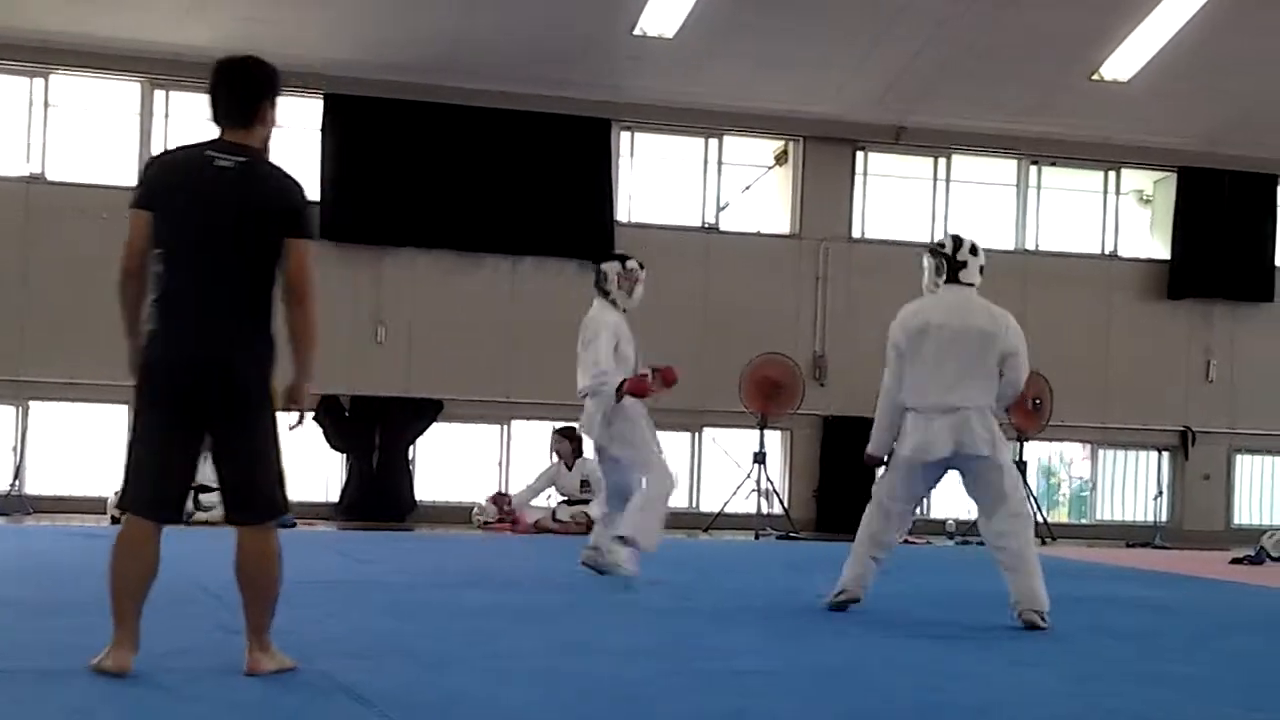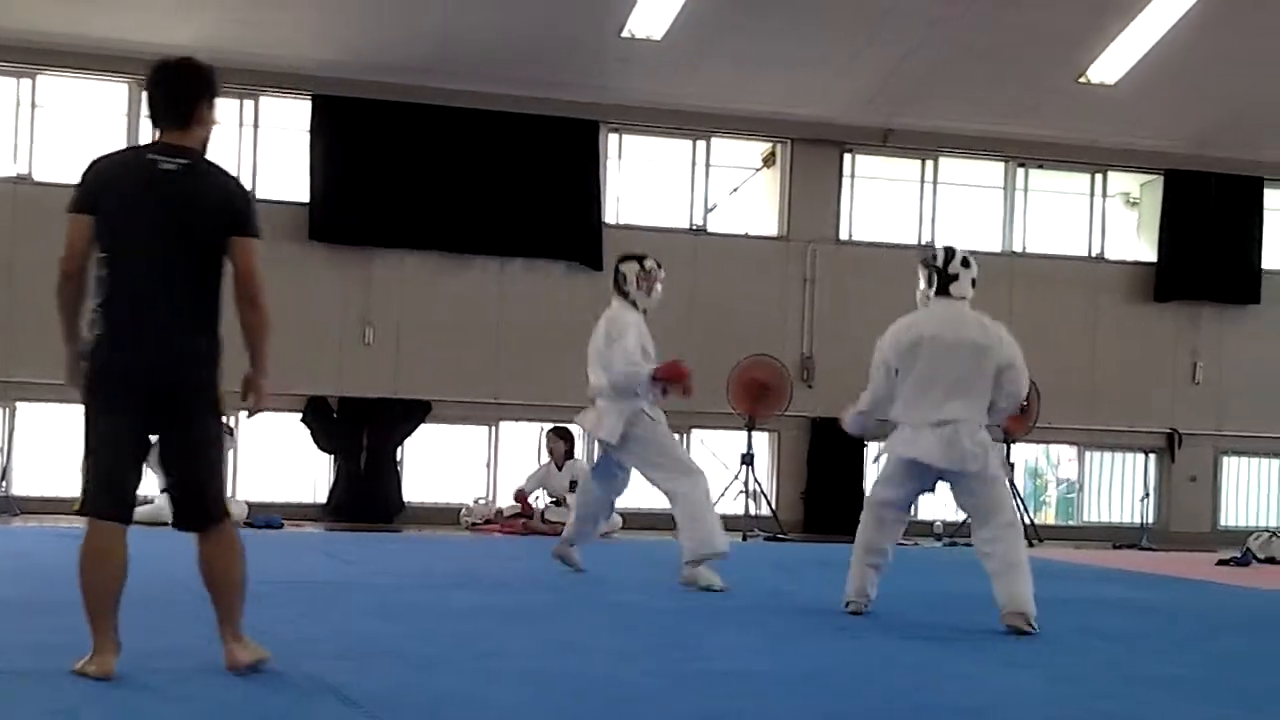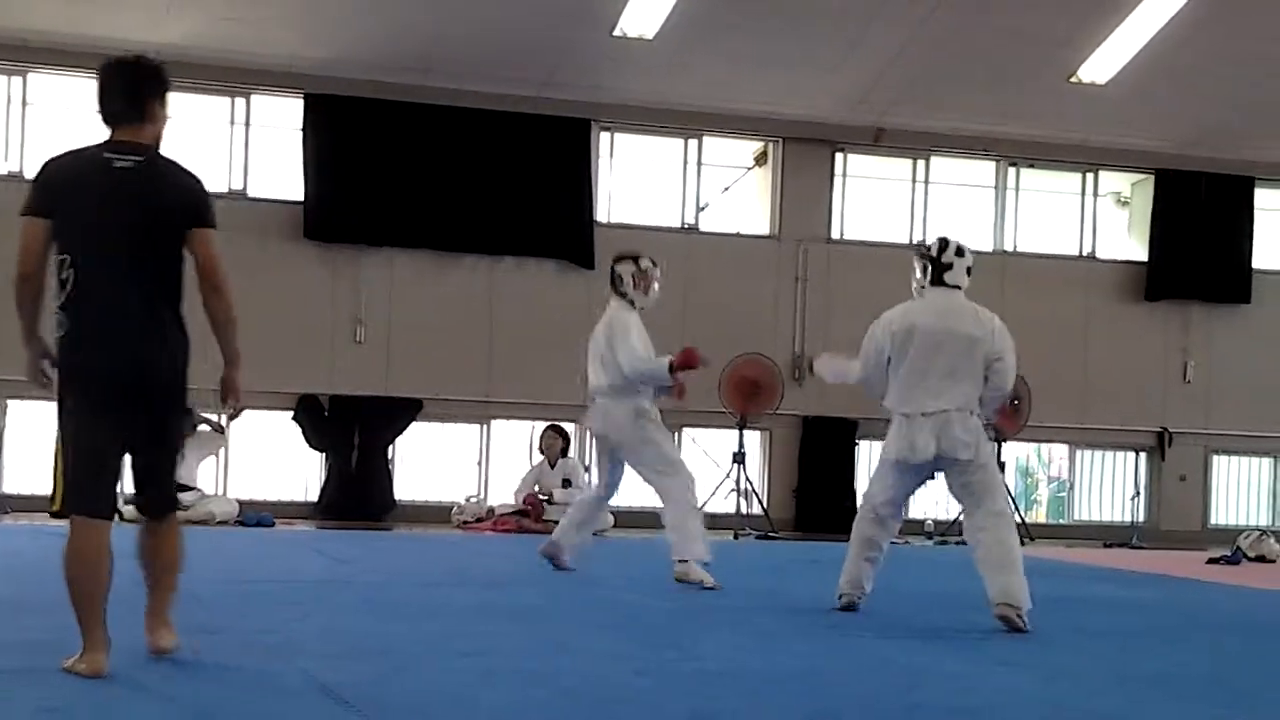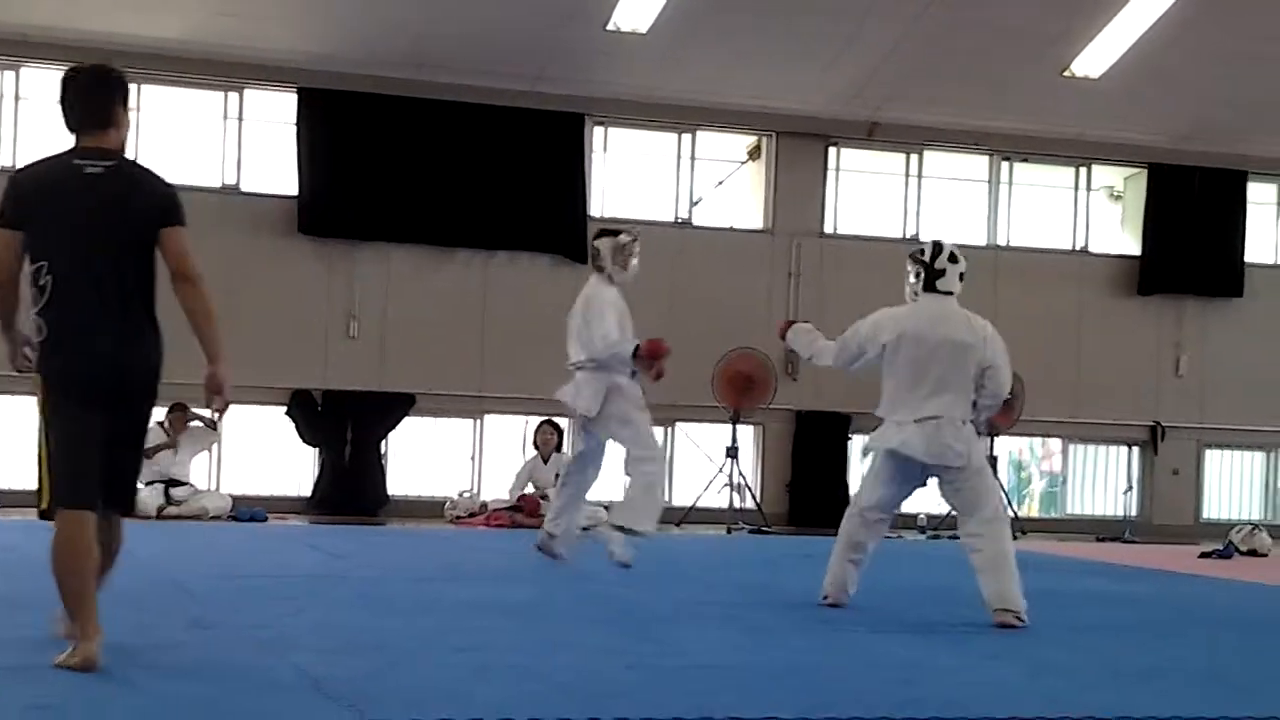
dt=0.2s
person 1, frame 1
left shoulder: (164, 172)
right shoulder: (282, 191)
left elbow: (132, 267)
right elbow: (298, 295)
left wrist: (137, 340)
right wrist: (301, 375)
left hip: (169, 364)
right hip: (244, 370)
left knee: (143, 512)
right knee: (258, 517)
left ankle: (121, 645)
right ankle: (261, 648)
person 1, frame 2
left shoulder: (103, 175)
right shoulder: (226, 192)
left elbow: (71, 270)
right elbow: (249, 293)
left wrist: (73, 341)
right wrist: (258, 368)
left hip: (115, 366)
right hip: (191, 372)
left knee: (106, 514)
right knee: (210, 516)
left ankle: (104, 650)
right ankle: (235, 640)
person 1, frame 3
left shoulder: (59, 176)
right shoulder: (183, 187)
left elbow: (27, 272)
right elbow: (213, 284)
left wrist: (31, 341)
right wrist: (233, 363)
left hip: (87, 363)
right hip: (161, 365)
left knee: (88, 511)
right knee: (159, 507)
left ankle: (94, 647)
right ankle: (159, 622)
person 1, frame 4
right shoulder: (152, 190)
right elbow: (187, 280)
right wrist: (215, 360)
left hip: (69, 365)
right hip: (135, 363)
left knee: (75, 506)
right knee: (113, 504)
left ankle: (84, 634)
right ankle: (80, 615)
person 2, frame 1
left shoulder: (912, 315)
right shoulder: (1000, 319)
left elbow: (894, 384)
right elbow: (1015, 379)
left wrist: (883, 441)
left hip: (923, 429)
right hip: (977, 430)
left knee: (888, 508)
right knee: (1008, 516)
left ankle: (851, 587)
right ankle: (1030, 604)
person 2, frame 2
left shoulder: (904, 330)
right shoulder: (994, 333)
left elbow: (879, 396)
right elbow: (1015, 391)
left wrist: (854, 420)
left hip: (913, 441)
right hip: (970, 443)
left knee: (879, 515)
right knee: (998, 528)
left ankle: (858, 596)
right ankle: (1017, 608)
person 2, frame 3
left shoulder: (897, 318)
right shoulder: (987, 322)
left elbow: (865, 374)
right elbow: (1003, 382)
left wrist: (824, 364)
left hip: (910, 432)
right hip: (963, 432)
left knee: (878, 509)
right knee: (990, 516)
left ankle: (851, 590)
right ankle: (1010, 601)
person 2, frame 4
left shoulder: (890, 321)
right shoulder: (979, 330)
left elbow: (838, 354)
right elbow: (998, 389)
left wrist: (797, 335)
left hip: (901, 438)
right hip: (955, 439)
left knee: (866, 512)
right knee: (986, 522)
left ankle: (836, 590)
right ankle: (1006, 605)
person 3, frame 1
left shoulder: (609, 319)
right shoulder: (602, 320)
right elbow: (597, 373)
left wrist: (653, 378)
right wrist: (626, 386)
left hip: (611, 414)
right hip: (613, 414)
left knee: (624, 488)
right knee: (658, 479)
left ankle: (599, 549)
right ankle: (622, 545)
person 3, frame 2
left shoulder: (615, 319)
right shoulder: (624, 320)
right elbow: (623, 369)
left wrist: (669, 378)
right wrist: (657, 372)
left hip: (612, 417)
right hip: (630, 416)
left knee: (601, 489)
right knee: (688, 481)
left ankle: (568, 545)
right ankle: (698, 563)
person 3, frame 3
left shoulder: (614, 319)
right shoulder: (623, 319)
right elbow: (635, 365)
left wrist: (667, 382)
right wrist: (675, 363)
left hip: (613, 414)
right hip: (628, 414)
left knee: (604, 488)
right knee: (677, 482)
left ankle: (559, 542)
right ankle: (687, 562)
person 3, frame 4
left shoulder: (597, 294)
right shoulder: (602, 294)
right elbow: (604, 346)
left wrist: (643, 363)
right wrist: (640, 351)
left hip: (595, 390)
right hip: (605, 391)
left knee: (583, 465)
right knee: (650, 459)
left ankle: (553, 533)
right ankle: (619, 530)
